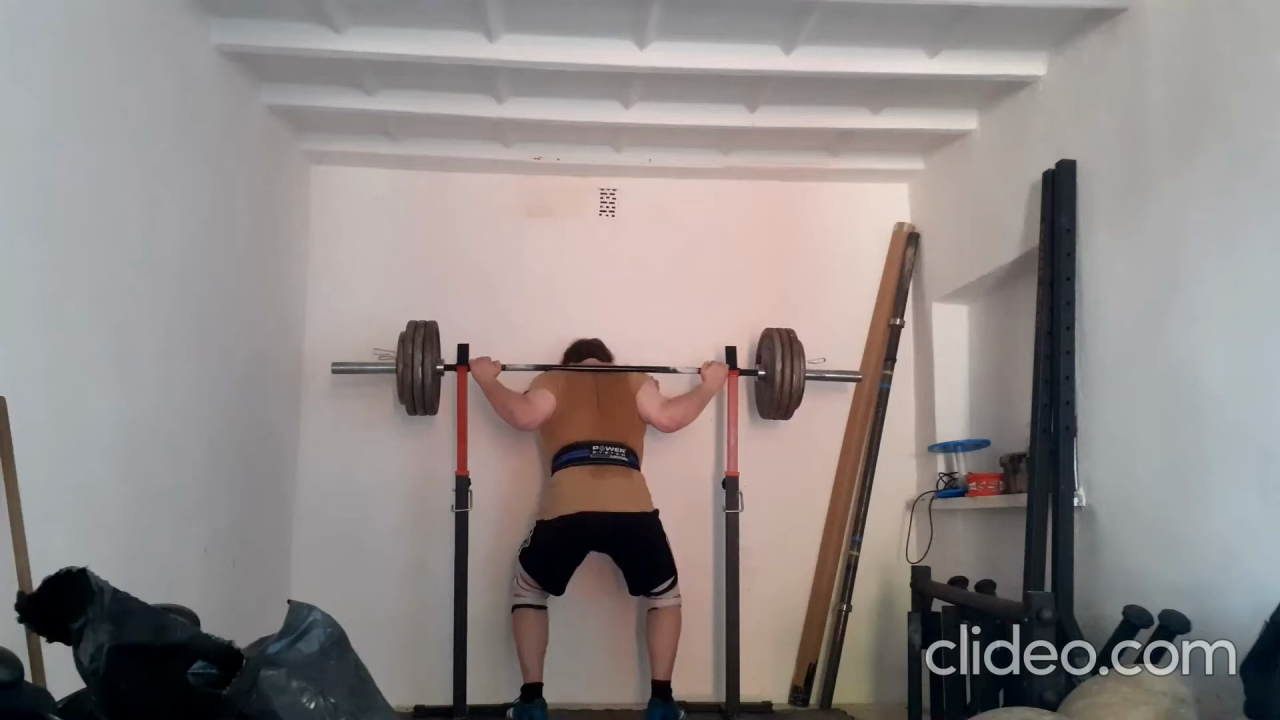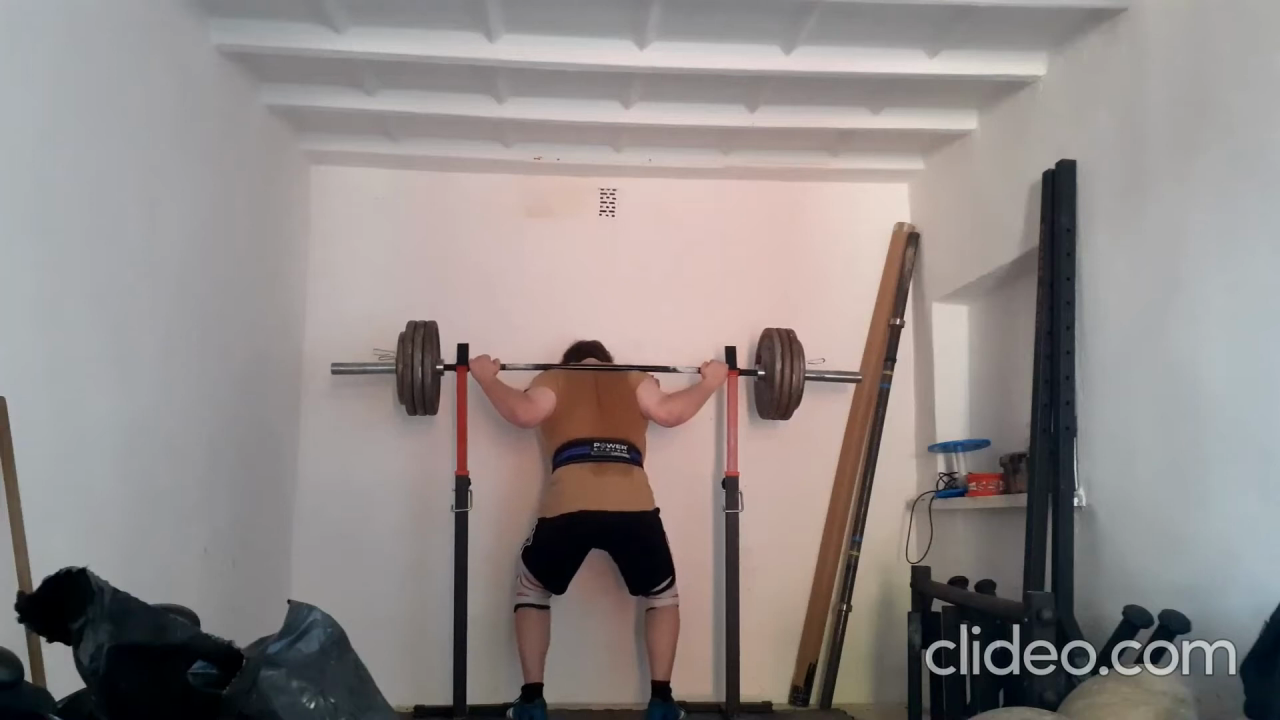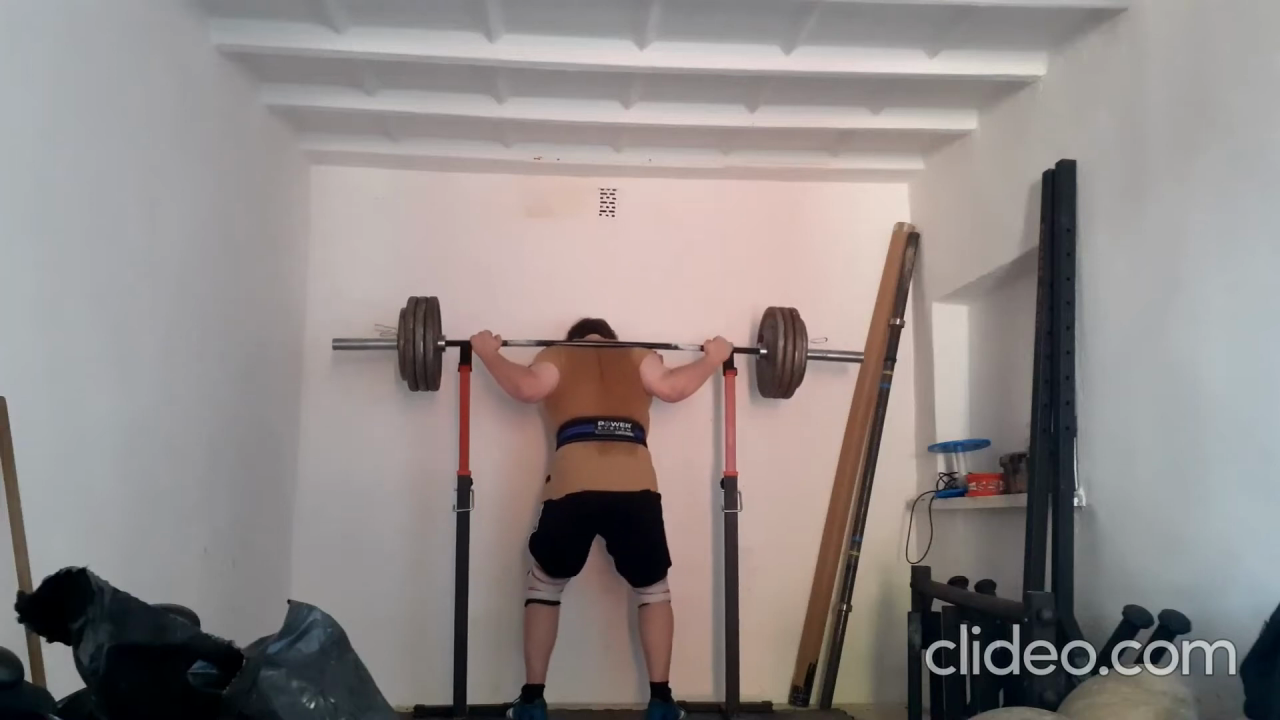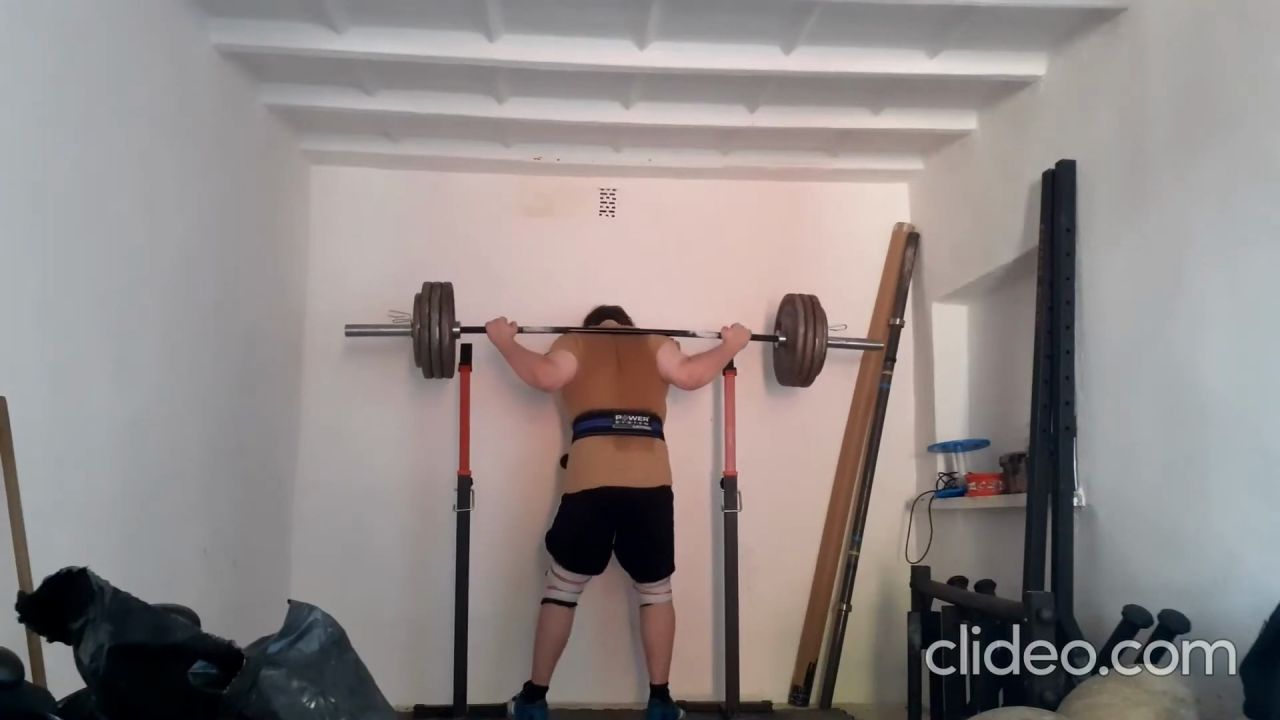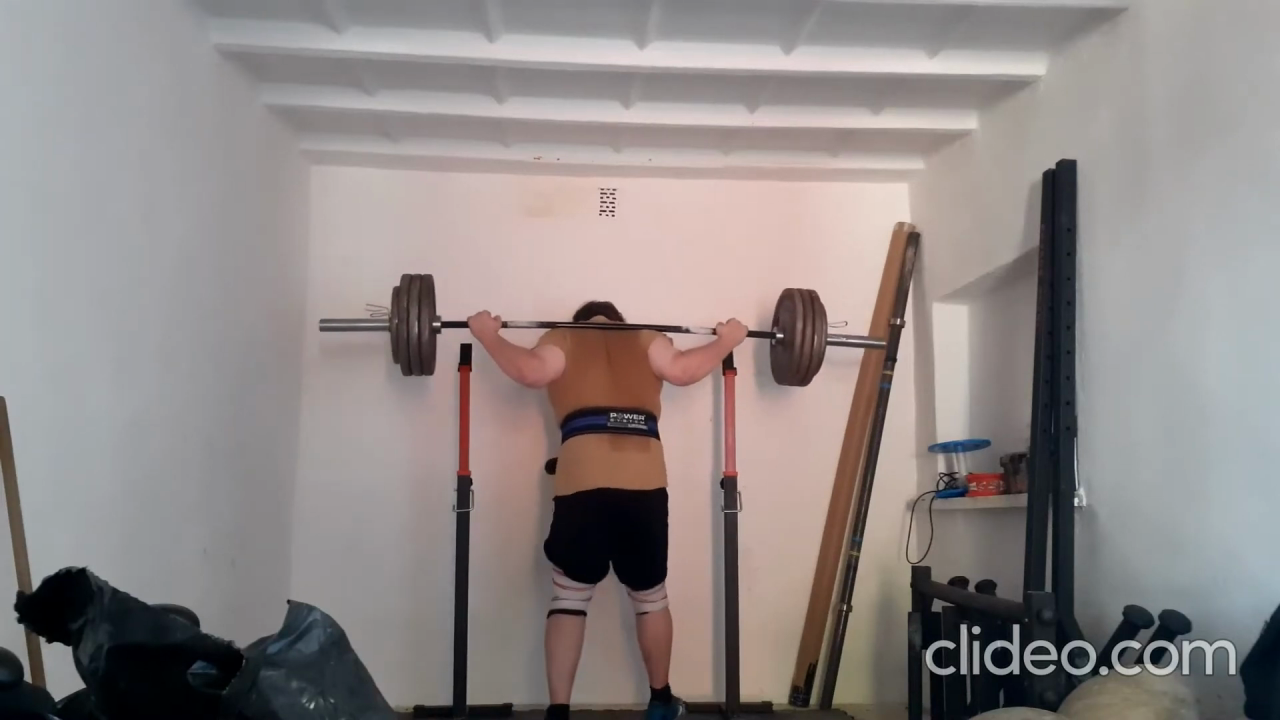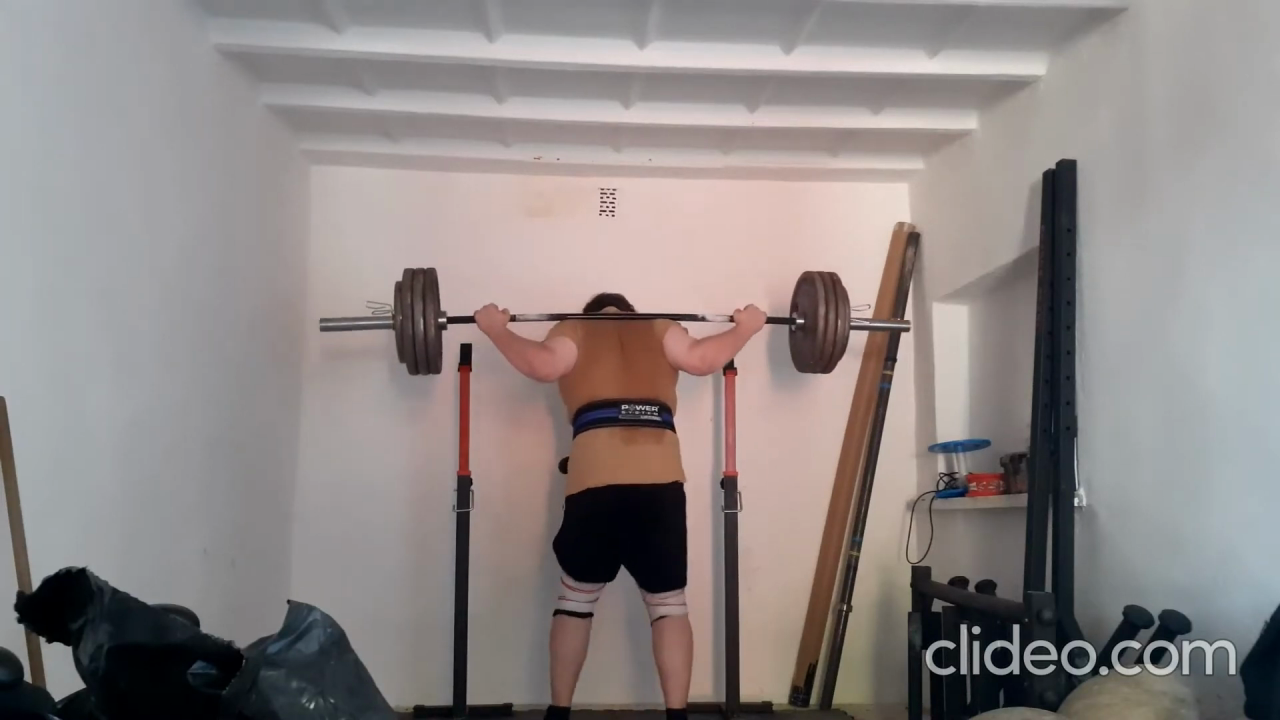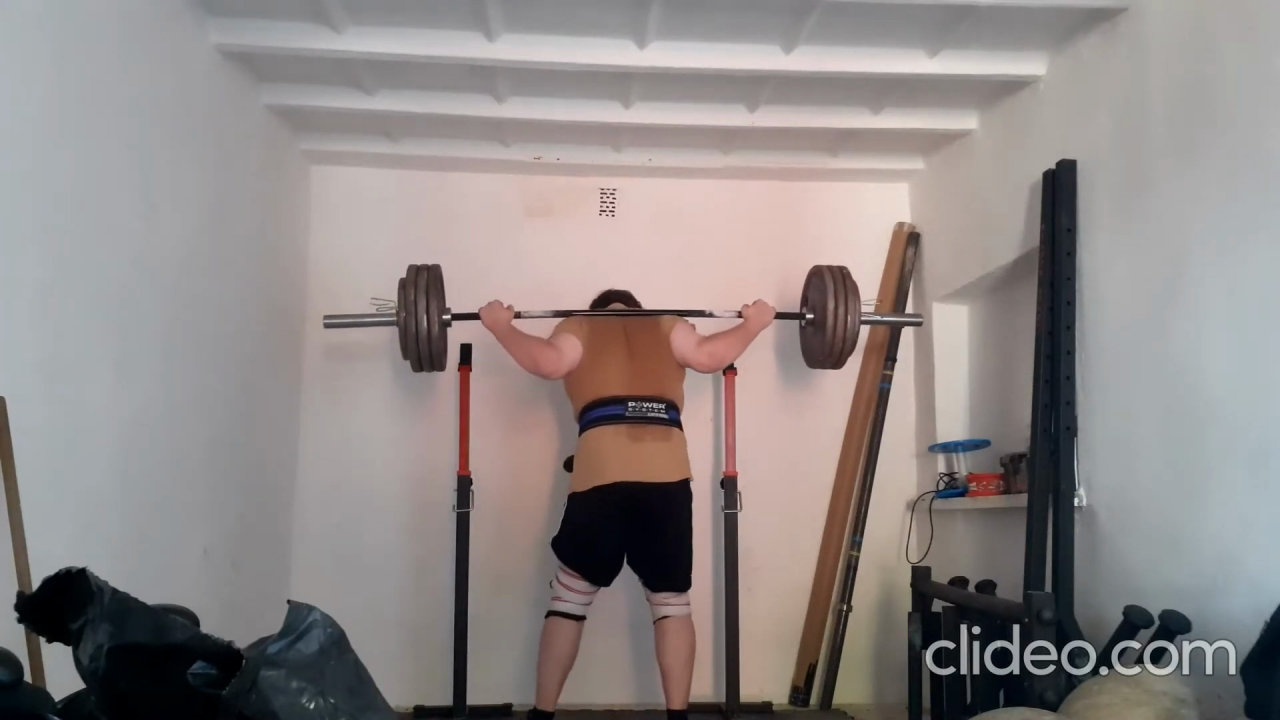
dt=0.5s
person 1, frame 1
left shoulder: (553, 380)
right shoulder: (634, 381)
left elbow: (523, 416)
right elbow: (669, 418)
left wrist: (487, 380)
right wrist: (711, 384)
left hip: (568, 507)
right hip: (631, 507)
left knee: (528, 592)
right knee: (665, 595)
person 1, frame 2
left shoulder: (554, 379)
right shoulder: (634, 379)
left elbow: (523, 413)
right elbow: (668, 412)
left wrist: (486, 377)
right wrist: (711, 381)
left hip: (569, 504)
right hip: (633, 504)
left knee: (531, 592)
right knee: (662, 595)
person 1, frame 3
left shoulder: (557, 355)
right shoulder: (637, 355)
left elbow: (526, 388)
right elbow: (672, 387)
left wrist: (487, 353)
right wrist: (714, 358)
left hip: (573, 485)
right hip: (635, 487)
left knee: (543, 587)
right knee: (653, 591)
person 1, frame 4
left shoulder: (574, 342)
right shoulder: (654, 343)
left elbow: (545, 376)
right elbow: (690, 375)
left wrist: (503, 341)
right wrist: (732, 345)
left hip: (590, 478)
right hip: (650, 480)
left knee: (563, 587)
right knee: (655, 590)
person 1, frame 5
left shoulder: (562, 338)
right shoulder: (646, 339)
left elbow: (531, 372)
right elbow: (684, 370)
left wrist: (487, 335)
right wrist: (727, 341)
left hip: (583, 480)
right hip: (645, 481)
left knee: (570, 598)
right knee: (651, 597)
person 1, frame 6
left shoulder: (573, 331)
right shoulder: (659, 329)
left elbow: (542, 365)
right elbow: (701, 359)
left wrist: (495, 329)
right wrist: (746, 327)
left hip: (594, 477)
right hip: (660, 479)
left knee: (575, 600)
right knee: (668, 603)
person 1, frame 7
left shoulder: (578, 327)
right shoulder: (666, 326)
left elbow: (547, 363)
right elbow: (709, 356)
left wrist: (499, 326)
right wrist: (755, 323)
left hip: (601, 477)
right hip: (666, 478)
left knee: (569, 600)
right knee: (672, 603)
